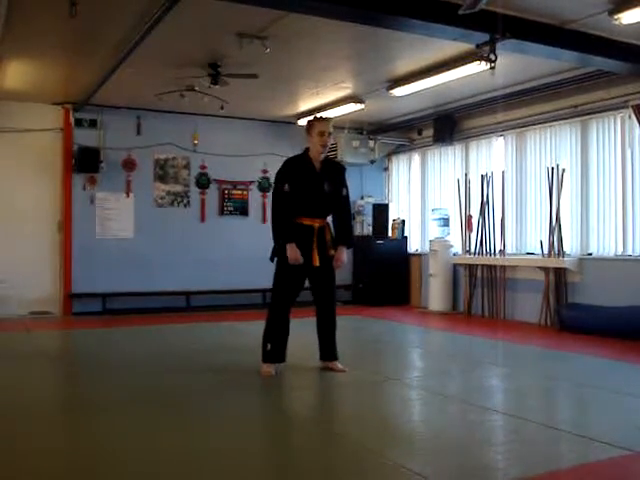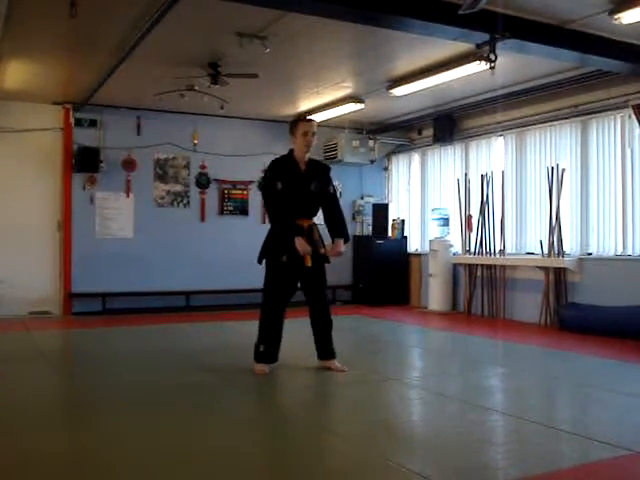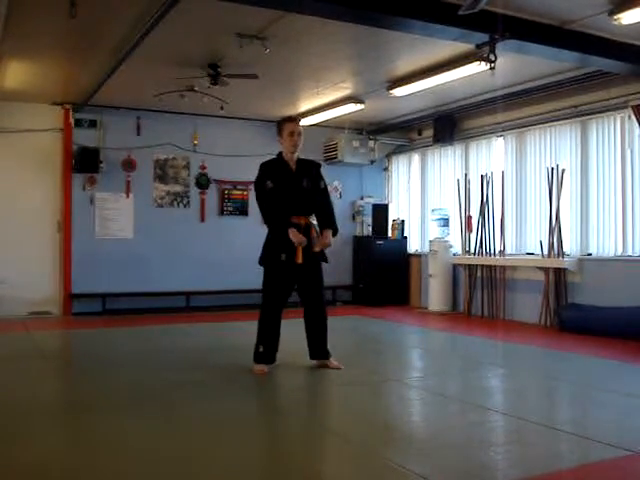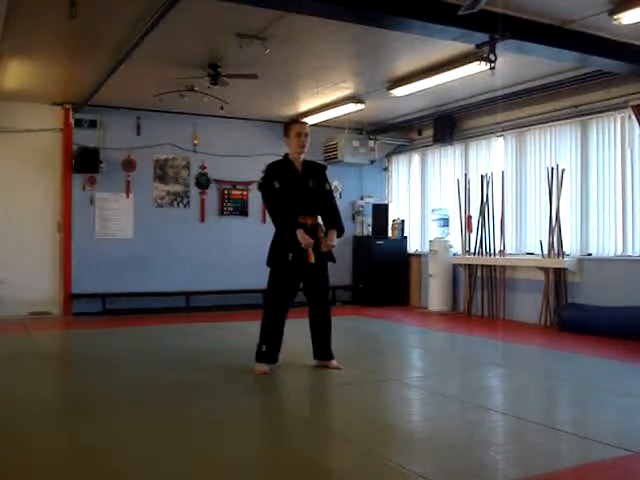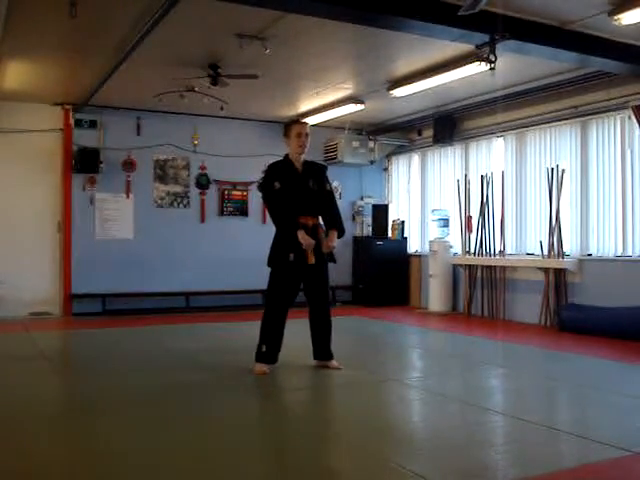
dt=0.4s
person 1, frame 1
left shoulder: (336, 170)
right shoulder: (291, 167)
left elbow: (343, 209)
right elbow: (280, 208)
left wrist: (343, 246)
right wrist: (288, 243)
left hip: (323, 240)
right hip: (295, 238)
left knee: (327, 301)
right knee: (282, 300)
left ankle: (328, 357)
right ankle: (270, 358)
person 1, frame 2
left shoulder: (321, 171)
right shoulder: (277, 168)
left elbow: (332, 206)
right elbow: (275, 208)
left wrist: (339, 238)
right wrist: (294, 238)
left hip: (312, 239)
right hip: (282, 241)
left knee: (319, 301)
right knee: (274, 302)
left ankle: (326, 356)
right ankle: (263, 358)
person 1, frame 3
left shoulder: (312, 169)
right shoulder: (268, 170)
left elbow: (323, 202)
right elbow: (268, 207)
left wrist: (328, 229)
right wrist: (288, 230)
left hip: (309, 240)
right hip: (280, 241)
left knee: (315, 301)
right knee: (273, 302)
left ankle: (321, 355)
right ankle: (263, 358)
person 1, frame 4
left shoulder: (318, 171)
right shoulder: (274, 171)
left elbow: (329, 203)
right elbow: (276, 207)
left wrist: (333, 231)
right wrist: (296, 232)
left hip: (317, 240)
right hip: (287, 240)
left knee: (320, 301)
right knee: (277, 301)
left ankle: (323, 355)
right ankle: (265, 357)
person 1, frame 5
left shoulder: (318, 171)
right shoulder: (275, 171)
left elbow: (329, 204)
right elbow: (276, 208)
left wrist: (333, 232)
right wrist: (298, 232)
left hip: (317, 241)
right hip: (288, 241)
left knee: (321, 301)
right knee: (277, 302)
left ankle: (323, 355)
right ankle: (264, 357)
